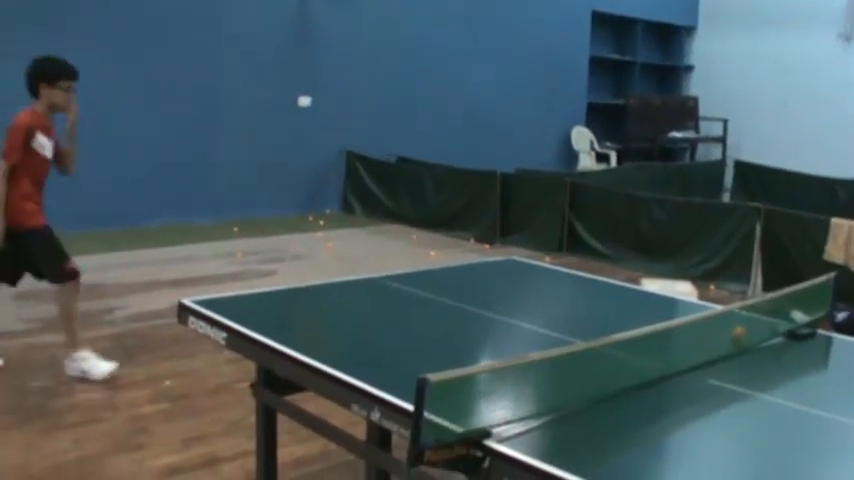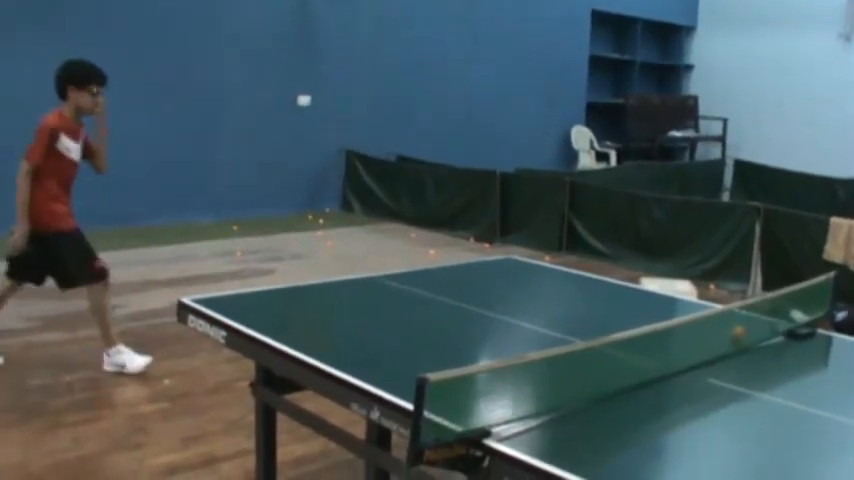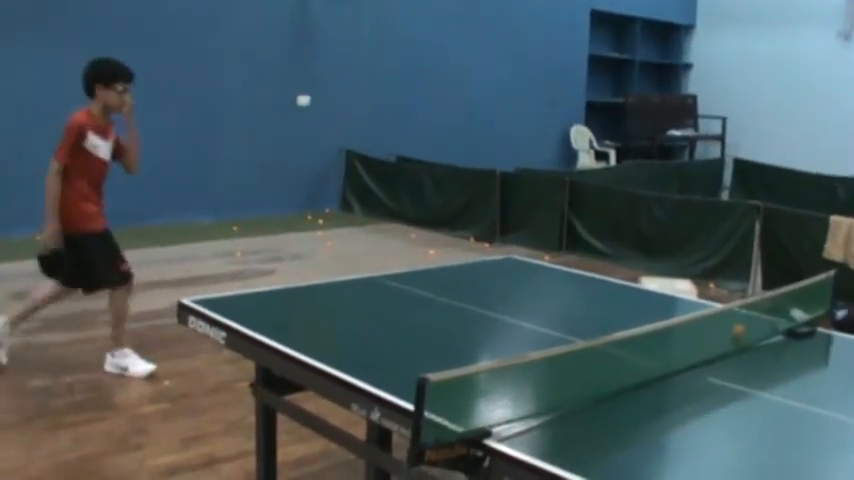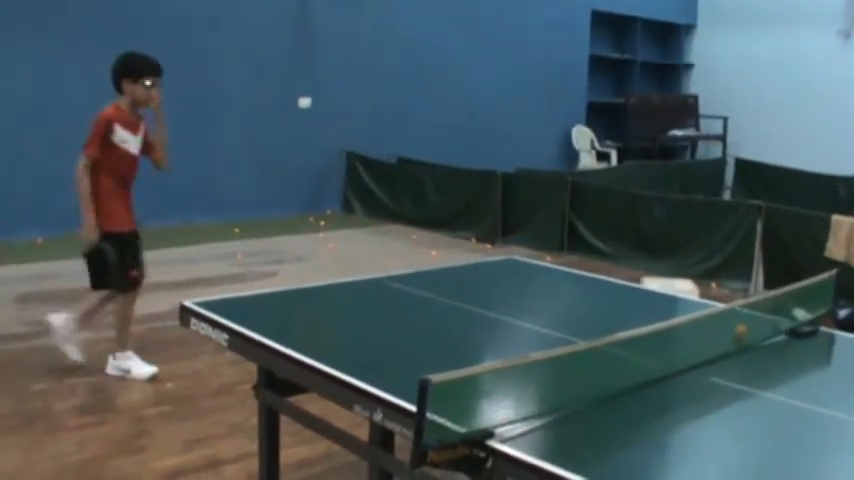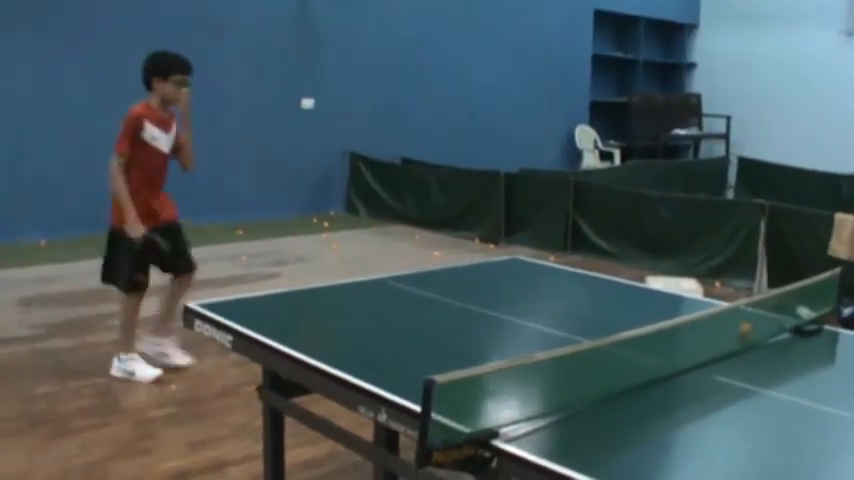
dt=0.1s
person 1, frame 1
left shoulder: (45, 124)
left elbow: (66, 167)
left wrist: (71, 128)
left hip: (26, 215)
right knee: (68, 277)
right ankle: (76, 356)
person 1, frame 2
left shoulder: (80, 129)
right shoulder: (51, 125)
left elbow: (101, 166)
left hip: (51, 220)
right hip: (48, 220)
right knee: (98, 277)
right ankle: (114, 352)
person 1, frame 3
left shoulder: (109, 127)
right shoulder: (79, 124)
left elbow: (132, 166)
right elbow: (55, 172)
left wrist: (131, 122)
right wrist: (52, 223)
left hip: (90, 215)
right hip: (82, 220)
left knee: (67, 284)
right knee: (121, 279)
right ankle: (118, 354)
person 1, frame 4
left shoulder: (140, 121)
right shoulder: (106, 119)
left elbow: (160, 162)
right elbow: (83, 169)
left wrist: (158, 117)
right wrist: (89, 219)
left hip: (123, 214)
right hip: (102, 219)
left knee: (124, 283)
right knee: (127, 284)
left ankle: (68, 321)
right ankle: (121, 356)
person 1, frame 5
left shoulder: (172, 120)
right shoulder: (137, 116)
left elbow: (187, 164)
right elbow: (116, 167)
left wrist: (185, 118)
right wrist: (131, 217)
left hip: (160, 210)
right hip: (133, 217)
left knee: (186, 270)
right knee: (134, 287)
left ankle: (160, 338)
right ankle: (125, 358)
